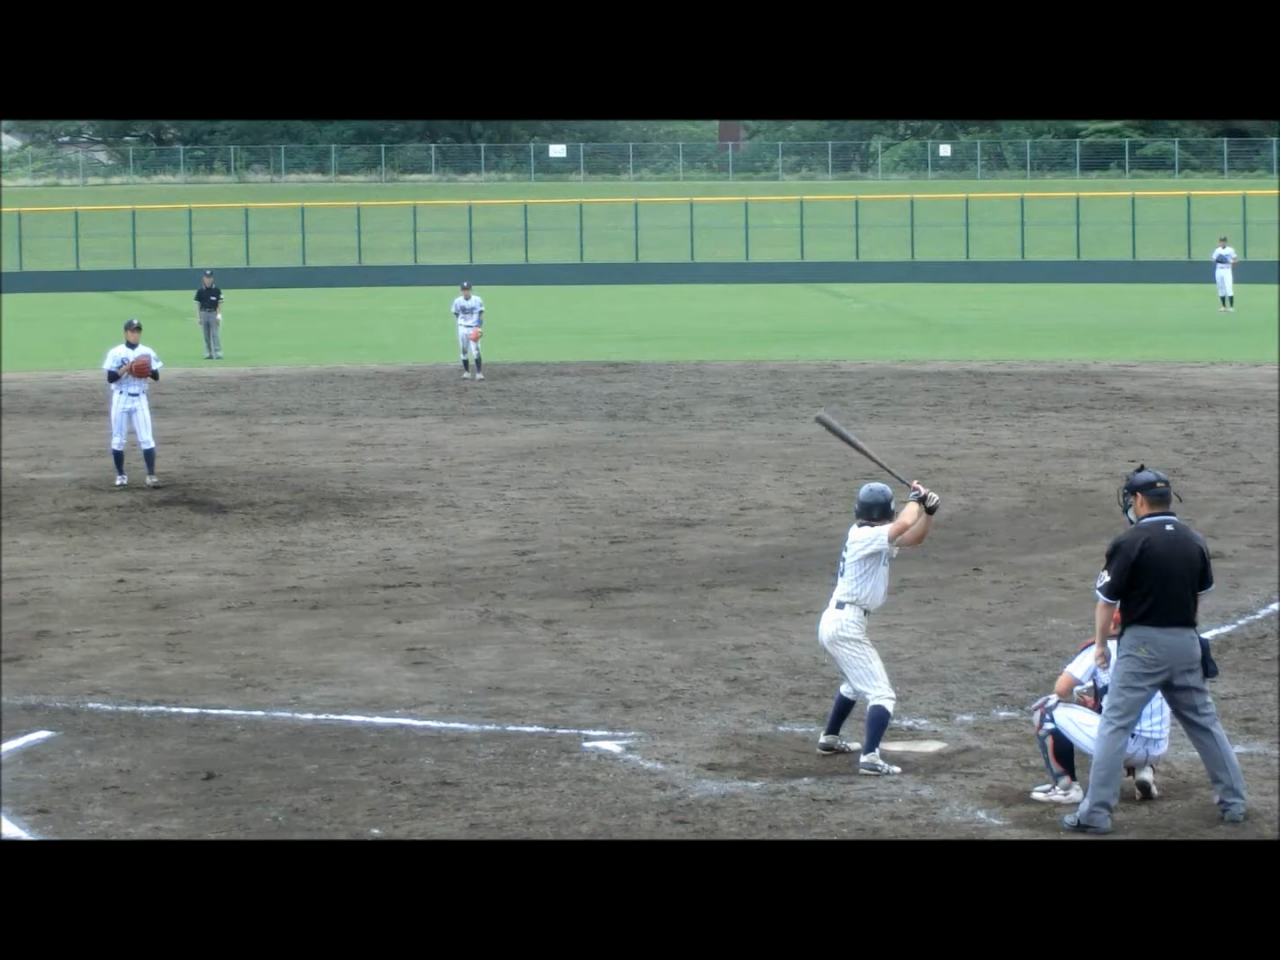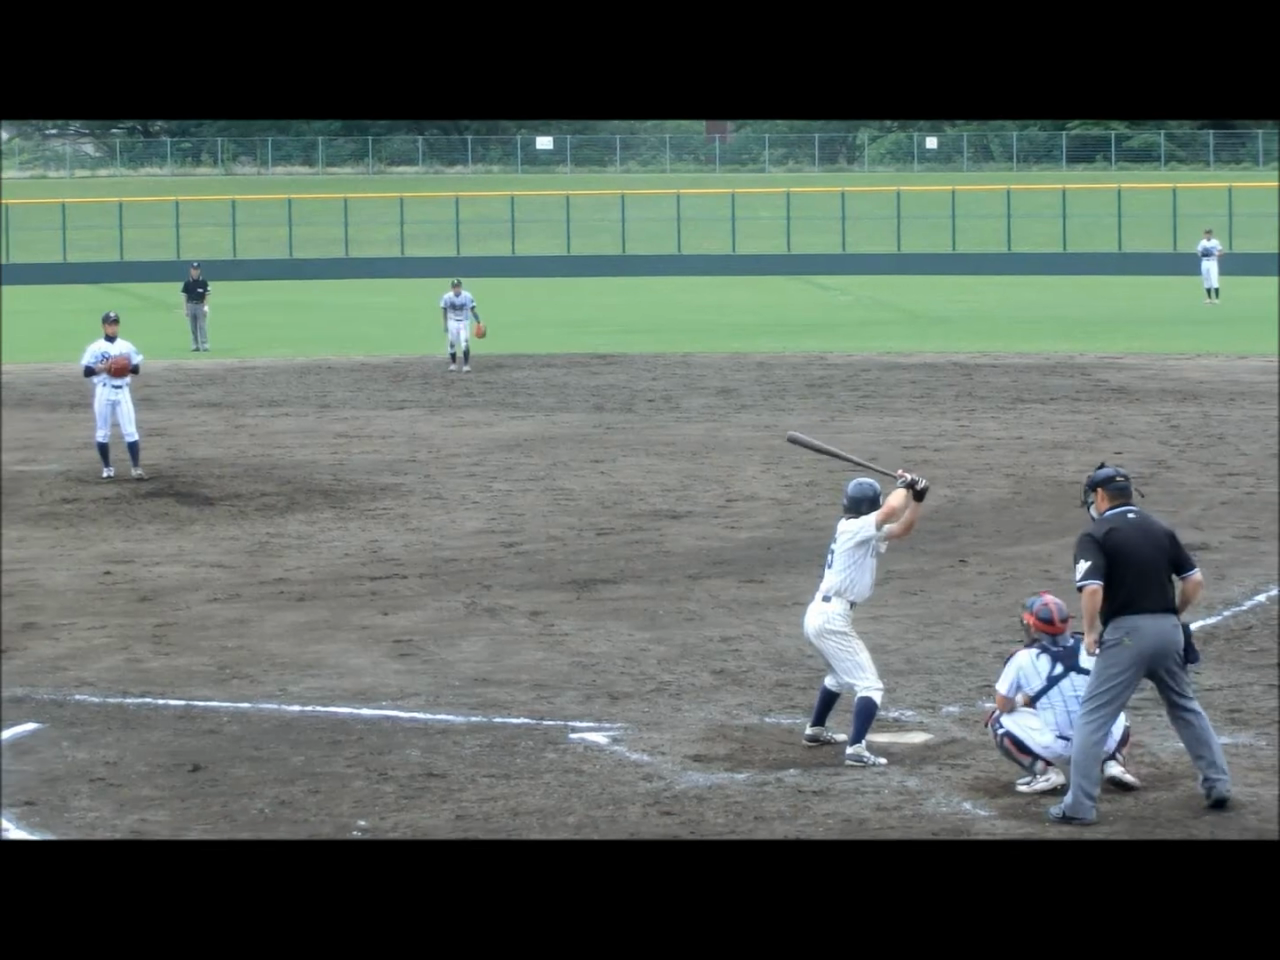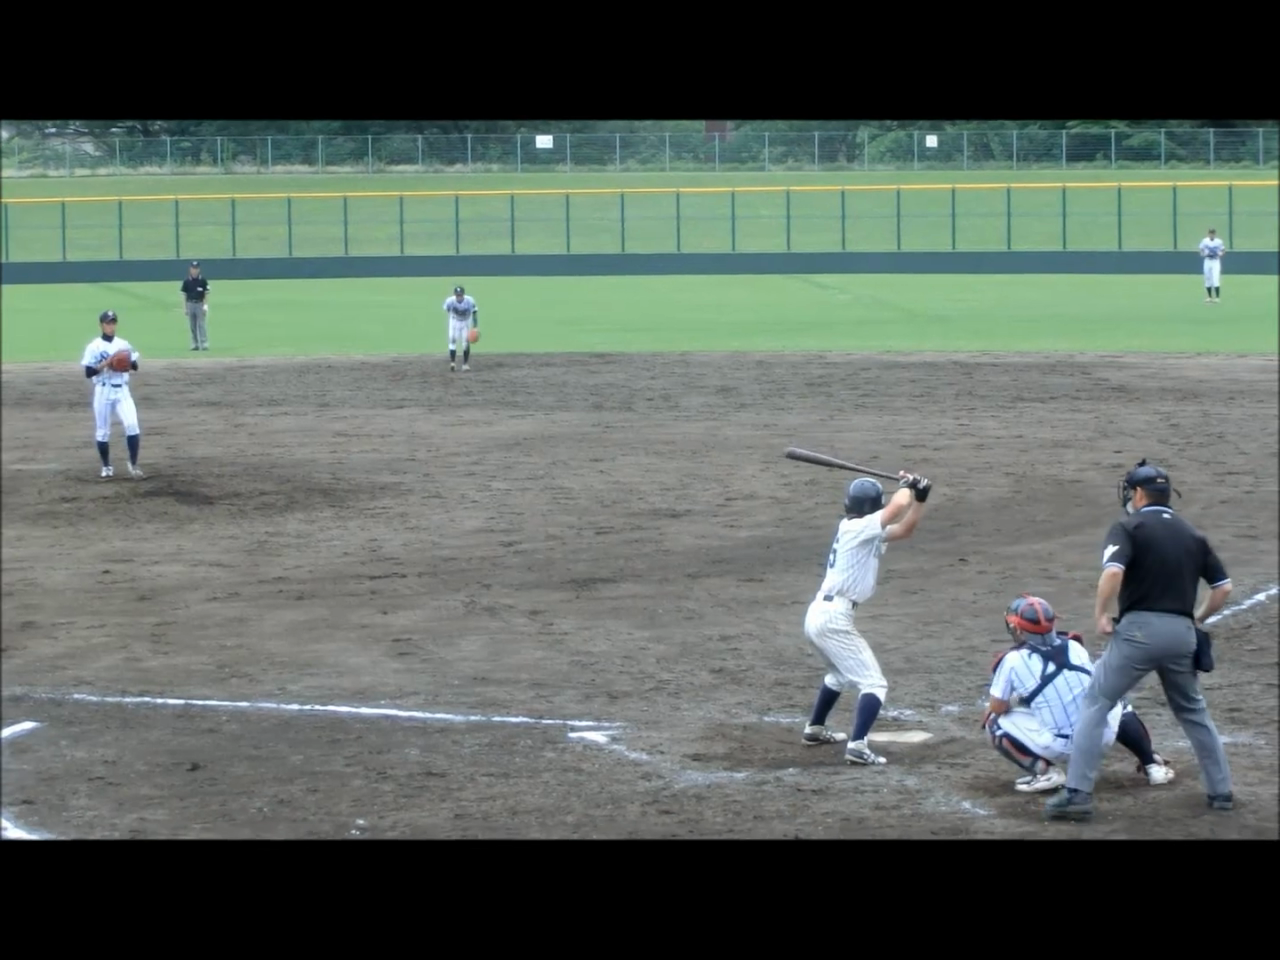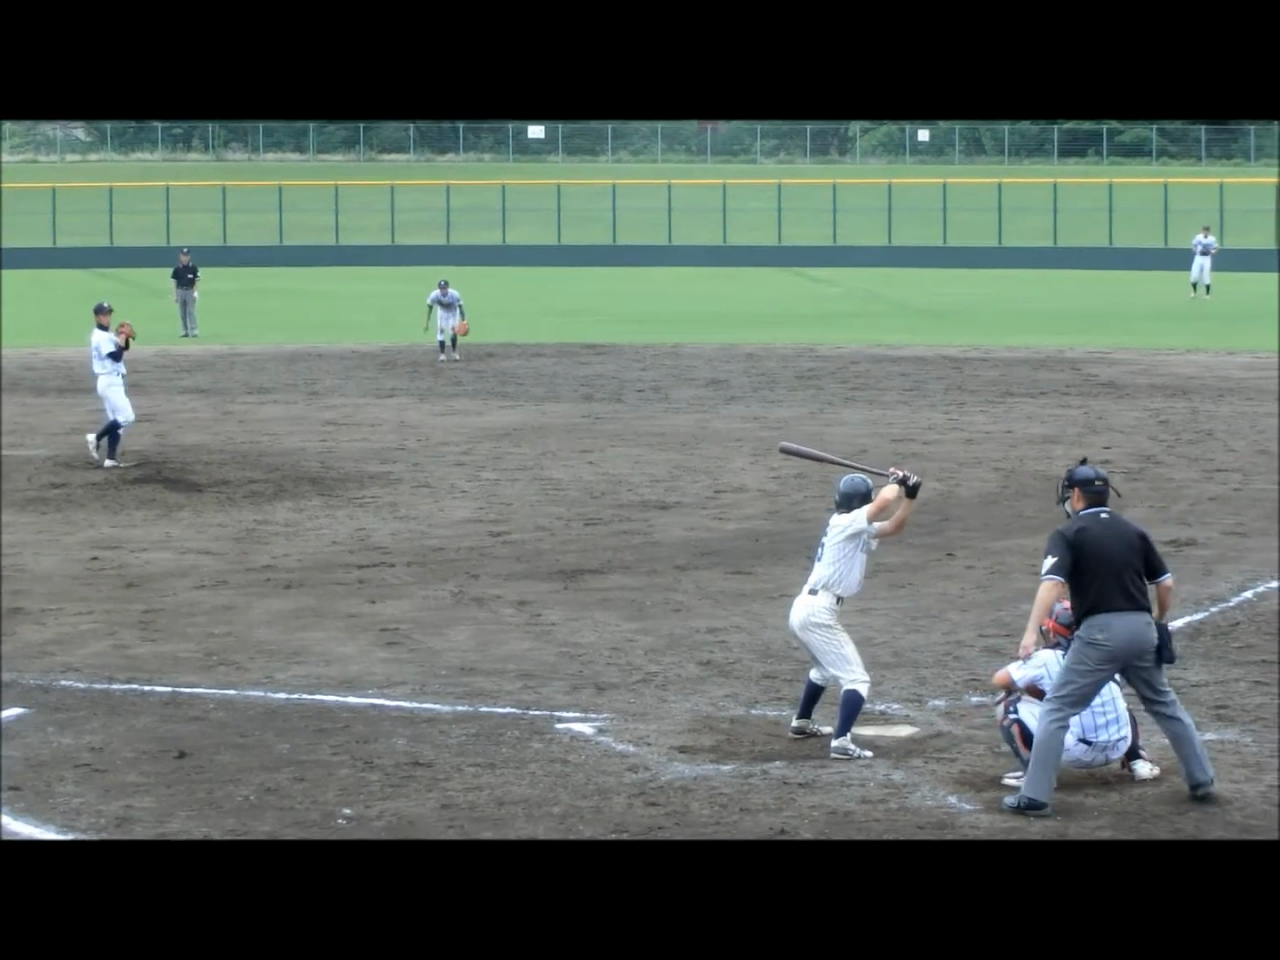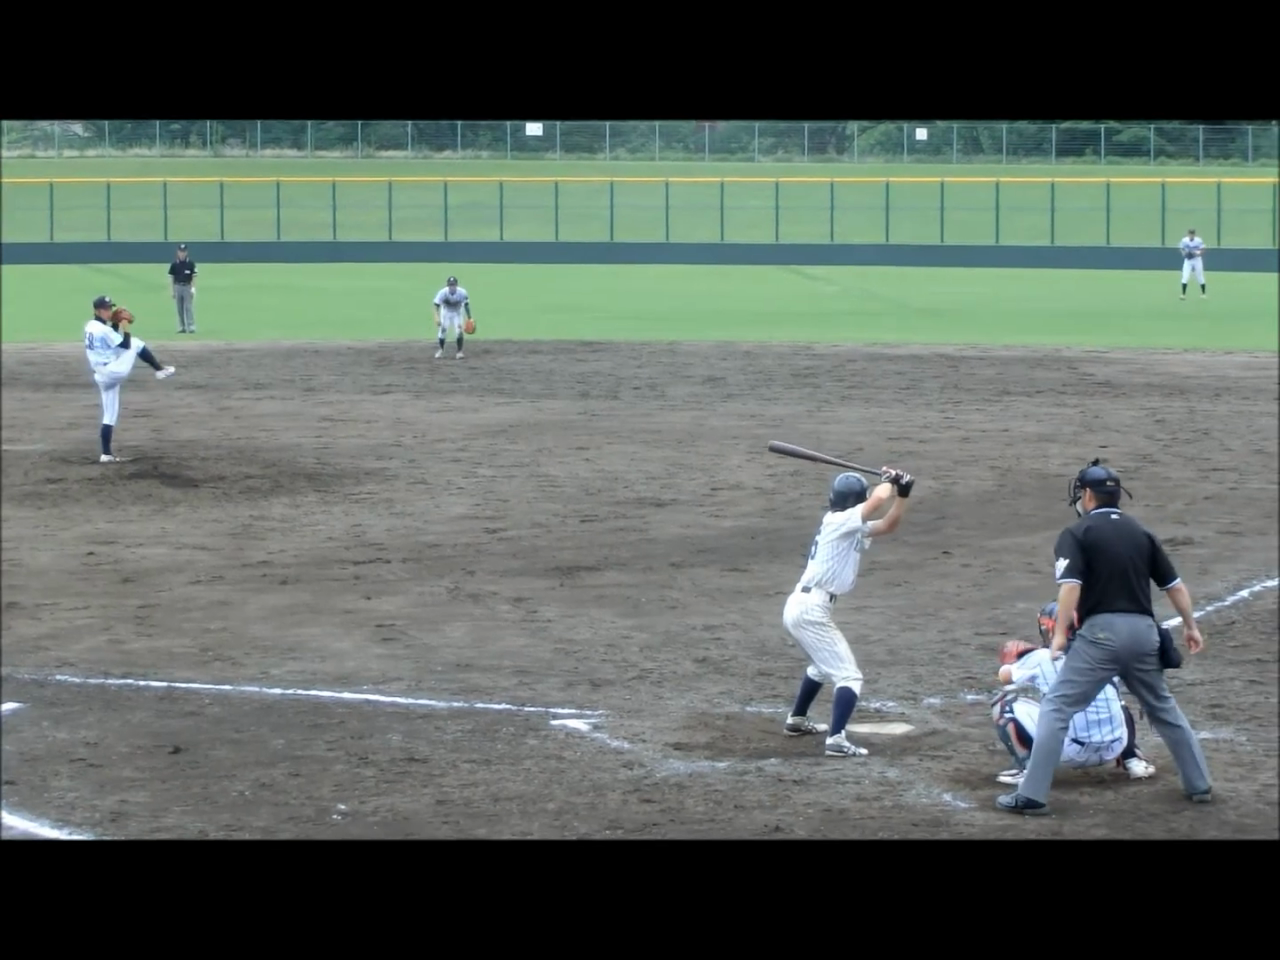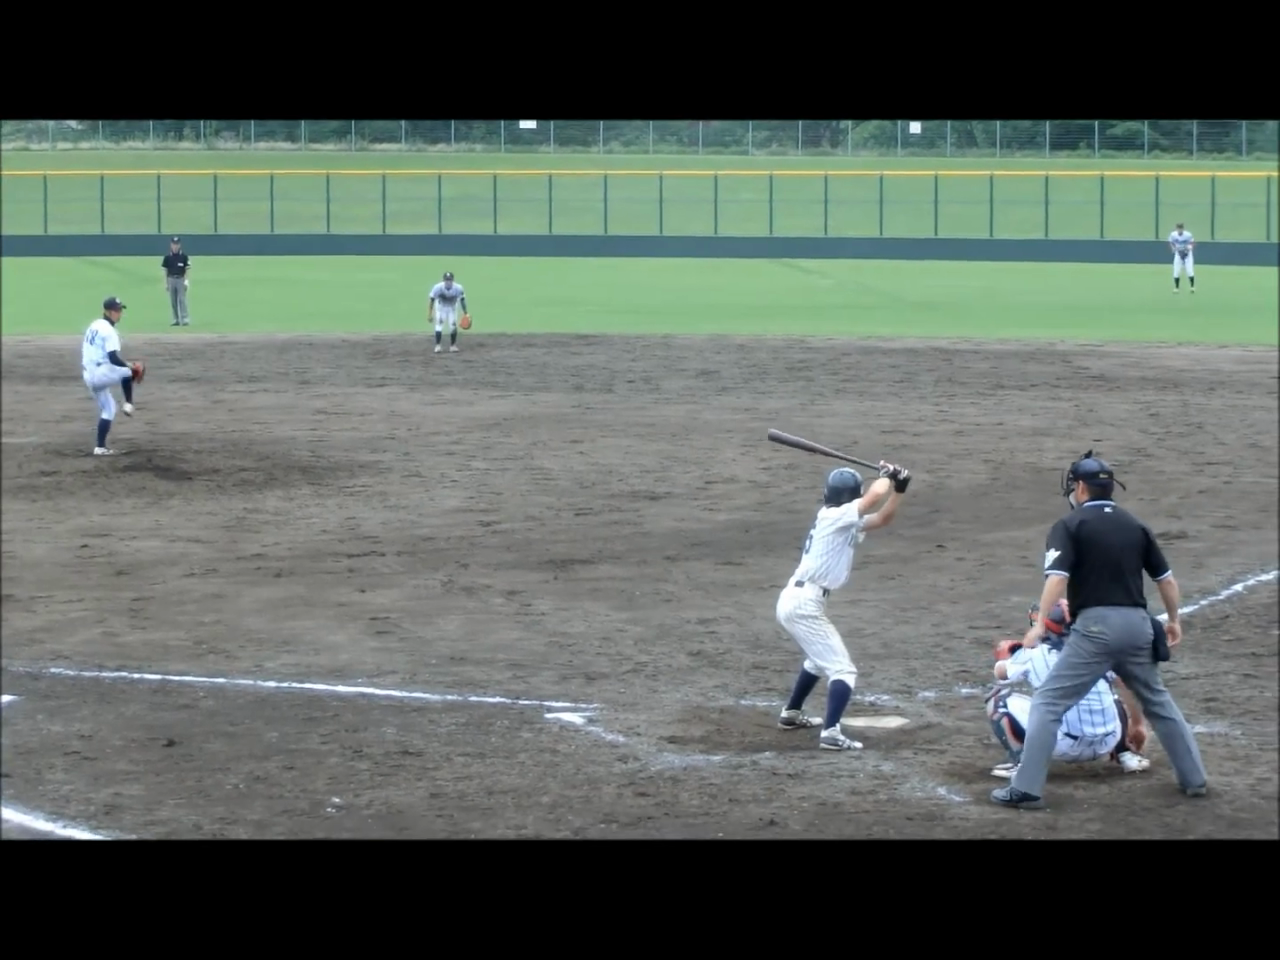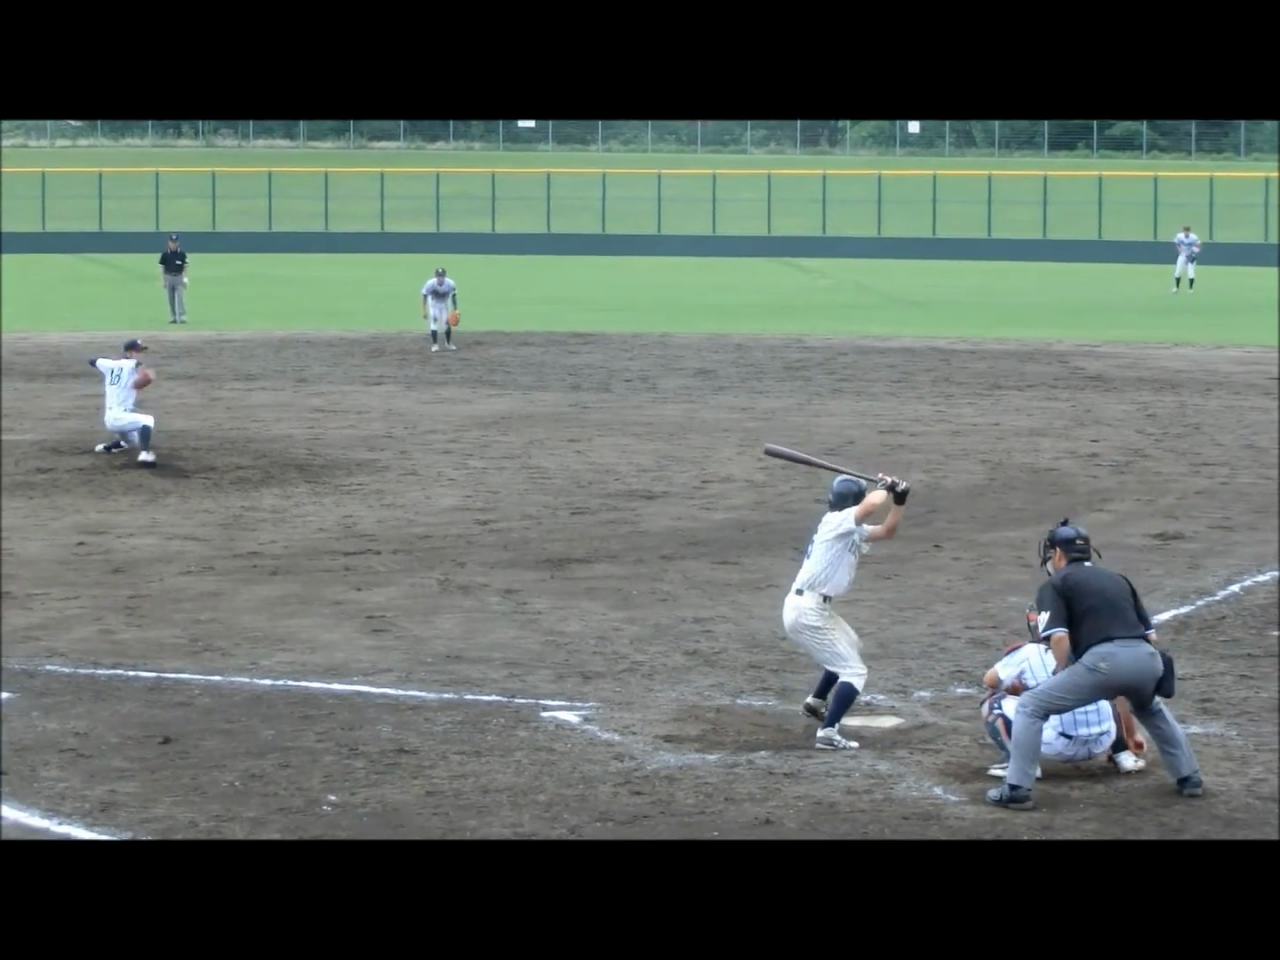
dt=0.5s
person 1, frame 1
left shoulder: (1129, 542)
right shoulder: (1195, 541)
left elbow: (1107, 601)
right elbow: (1200, 595)
left wrist: (1100, 643)
left hip: (1143, 644)
right hip: (1186, 643)
left knee: (1115, 726)
right knee: (1205, 723)
left ankle: (1095, 814)
right ankle: (1234, 802)
person 1, frame 2
left shoulder: (1095, 535)
right shoulder: (1161, 529)
left elbow: (1092, 588)
right elbow: (1194, 579)
left wrist: (1090, 631)
left hip: (1126, 633)
right hip: (1168, 631)
left knee: (1093, 718)
right knee: (1185, 708)
left ankle: (1080, 805)
right ankle: (1217, 783)
person 1, frame 3
left shoulder: (1128, 527)
right shoulder: (1192, 534)
left elbow: (1112, 572)
right elbow: (1223, 587)
left wrist: (1101, 615)
right wrist: (1198, 618)
left hip: (1139, 630)
right hip: (1182, 633)
left knee: (1095, 705)
right knee: (1193, 712)
left ankle: (1077, 792)
right ankle: (1221, 790)
person 1, frame 4
left shoulder: (1067, 534)
right shoulder: (1134, 531)
left elbow: (1051, 584)
right elbow: (1165, 583)
left wrist: (1032, 631)
right wrist: (1158, 621)
left hip: (1099, 633)
right hip: (1141, 629)
left knee: (1056, 709)
right knee: (1164, 704)
left ankle: (1034, 796)
right ankle: (1202, 780)
person 1, frame 5
left shoulder: (1076, 533)
right shoulder: (1142, 534)
left elbow: (1070, 588)
right elbow: (1175, 586)
left wrist: (1060, 633)
right wrist: (1191, 627)
left hip: (1101, 633)
right hip: (1143, 631)
left knee: (1056, 708)
right knee: (1163, 709)
left ankle: (1032, 795)
right ankle: (1199, 784)
person 1, frame 6
left shoulder: (1069, 525)
right shoulder: (1135, 525)
left elbow: (1057, 579)
right elbow: (1167, 579)
left wrist: (1039, 625)
right wrist: (1173, 620)
left hip: (1095, 626)
right hip: (1137, 624)
left knee: (1048, 702)
right knee: (1158, 703)
left ankle: (1025, 788)
right ankle: (1193, 778)
person 1, frame 7
left shoulder: (1055, 584)
right shoulder: (1118, 579)
left elbow: (1059, 638)
left wrist: (1062, 675)
left hip: (1103, 660)
right hip: (1147, 660)
left knee: (1030, 706)
right knee: (1150, 709)
left ankle: (1016, 789)
right ankle: (1189, 777)
person 2, frame 1
left shoulder: (868, 534)
right shoulder: (866, 536)
left elbow: (914, 537)
right elbow: (904, 524)
left wrist: (928, 511)
right wrist: (915, 498)
left hip: (836, 621)
right hip: (846, 625)
left knee: (856, 682)
right knee: (881, 693)
left ankle: (829, 739)
right ankle: (870, 758)
person 2, frame 2
left shoulder: (860, 530)
right shoulder: (855, 528)
left elbow: (901, 529)
right elbow: (891, 508)
left wrist: (917, 498)
right wrist: (903, 485)
left hip: (820, 615)
right hip: (832, 618)
left knee: (840, 675)
right knee: (869, 685)
left ankle: (815, 730)
right ankle: (856, 749)
person 2, frame 3
left shoulder: (855, 528)
right shoulder: (859, 528)
left elbow: (903, 529)
right elbow: (898, 506)
left wrist: (920, 498)
right wrist: (906, 485)
left hip: (820, 615)
right hip: (834, 618)
left knee: (840, 674)
right knee: (874, 683)
left ankle: (814, 729)
right ankle: (858, 744)
person 2, frame 4
left shoulder: (858, 528)
right shoulder: (845, 523)
left elbow: (893, 526)
right elbow: (884, 501)
left wrist: (910, 495)
right wrist: (896, 481)
left hip: (806, 609)
right hip: (817, 612)
left knee: (825, 669)
right knee: (856, 678)
left ankle: (801, 722)
right ankle: (841, 742)
person 2, frame 5
left shoulder: (851, 527)
right shoulder: (840, 521)
left elbow: (887, 525)
right elbow: (878, 500)
left wrist: (902, 494)
right wrist: (888, 480)
left hip: (801, 606)
right hip: (811, 610)
left knee: (823, 665)
right knee: (849, 676)
left ankle: (797, 719)
right ankle: (836, 739)
person 2, frame 6
left shoulder: (845, 521)
right shoulder: (836, 516)
left elbow: (882, 518)
right elbow: (875, 495)
left wrist: (899, 488)
right wrist: (886, 475)
left hip: (795, 600)
right hip: (804, 604)
left knee: (819, 658)
right knee: (843, 669)
left ankle: (791, 713)
right ankle: (831, 732)
person 2, frame 7
left shoulder: (852, 529)
right shoulder: (837, 522)
left elbow: (886, 531)
right elbow: (871, 504)
left wrist: (899, 500)
right wrist: (884, 487)
left hip: (807, 607)
right hip: (807, 611)
left knee: (849, 646)
right knee: (854, 671)
left ankle: (817, 701)
right ankle: (828, 732)
